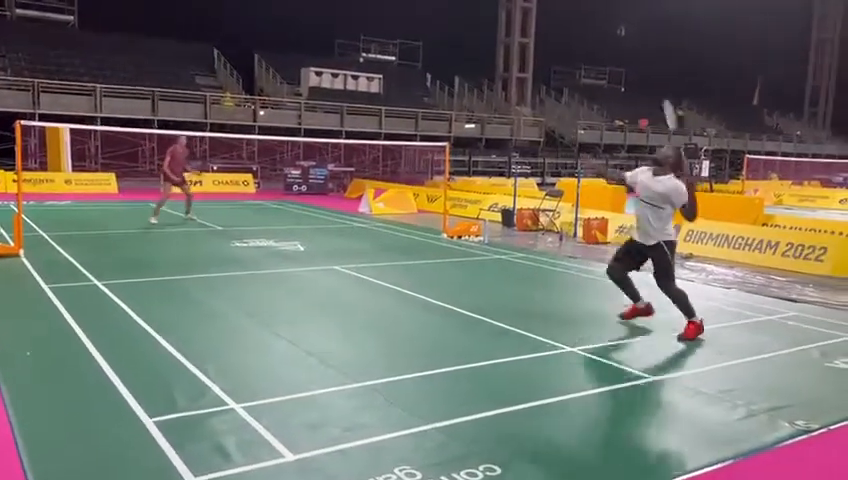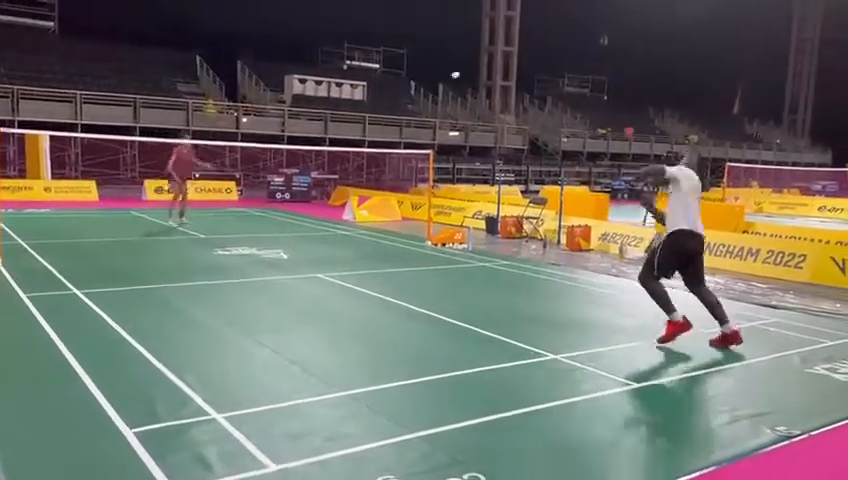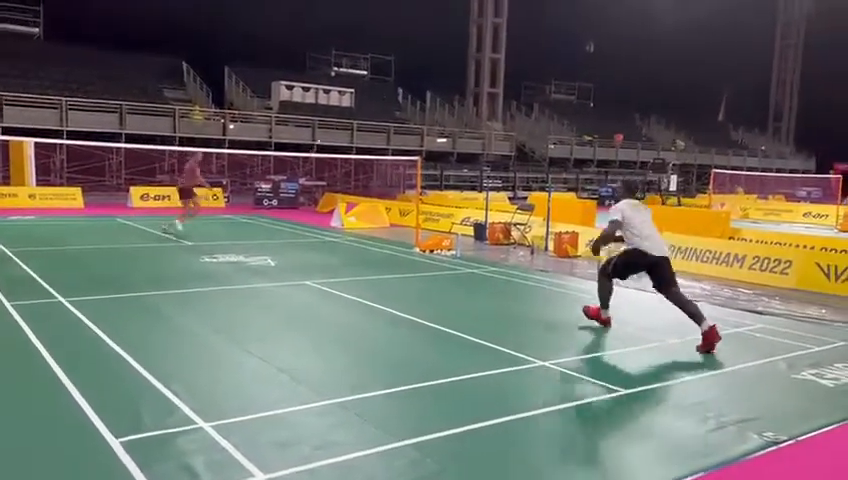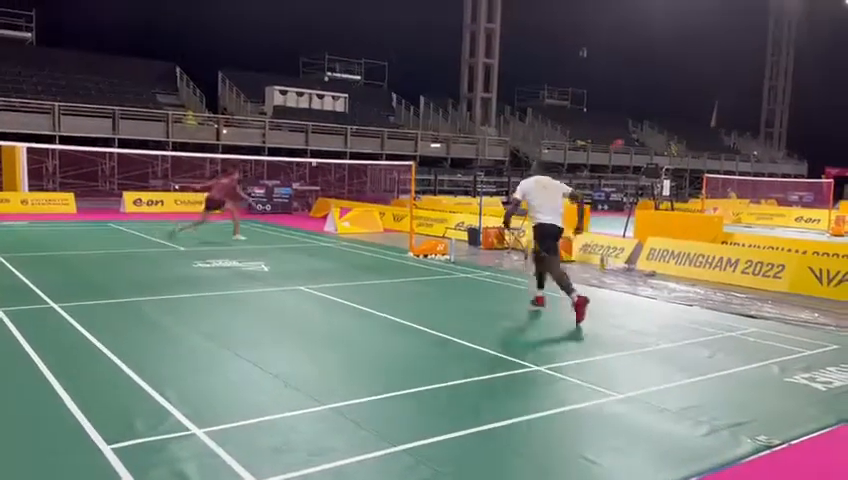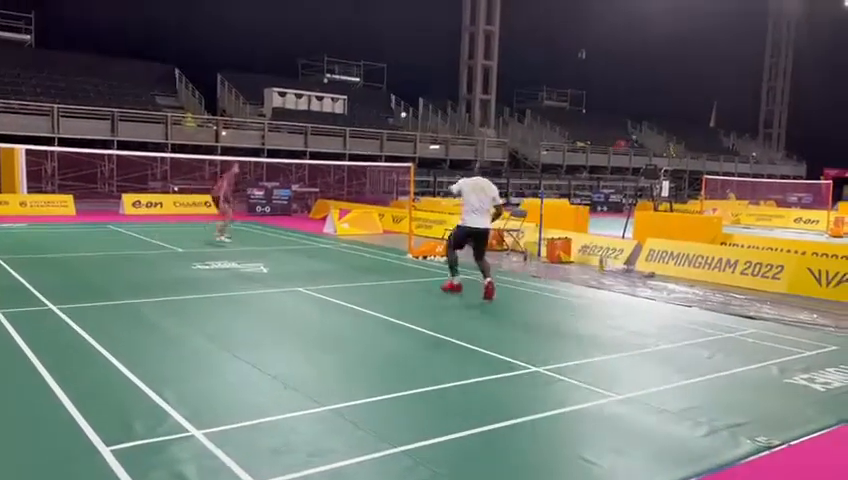
dt=0.4s
person 1, frame 1
left shoulder: (674, 185)
right shoulder: (641, 173)
left elbow: (691, 215)
right elbow: (621, 178)
left wrist: (691, 191)
left hip: (661, 240)
right hip: (640, 238)
left knee: (666, 285)
right knee: (614, 270)
left ankle: (694, 322)
right ankle: (640, 305)
person 1, frame 2
left shoulder: (684, 173)
right shoulder: (691, 181)
left elbow: (655, 171)
left wrist: (639, 176)
right wrist: (653, 209)
left hip: (682, 234)
right hip: (694, 236)
left knee: (647, 277)
right knee: (698, 288)
left ankle: (676, 320)
right ankle: (730, 331)
person 1, frame 3
left shoulder: (619, 207)
right shoulder: (643, 208)
left elbow: (609, 232)
left wrist: (596, 244)
right wrist: (612, 239)
left hip: (639, 252)
right hip: (660, 253)
left knee: (605, 273)
right knee: (674, 295)
left ankle: (603, 315)
right ankle: (708, 330)
person 1, frame 4
left shoulder: (526, 183)
right shoulder: (556, 184)
left elbow: (512, 208)
right elbow: (577, 197)
left wrist: (506, 221)
left hip: (543, 227)
right hip: (557, 227)
left knee: (552, 266)
right knee: (538, 258)
left ankle: (576, 299)
right ankle: (540, 295)
person 1, frame 5
left shoulder: (465, 182)
right shoulder: (492, 187)
left elbow: (450, 191)
right elbow: (499, 211)
left hip: (467, 226)
right hip: (484, 228)
left knee: (450, 247)
right knee: (480, 258)
left ankle: (454, 282)
right ankle: (488, 281)
